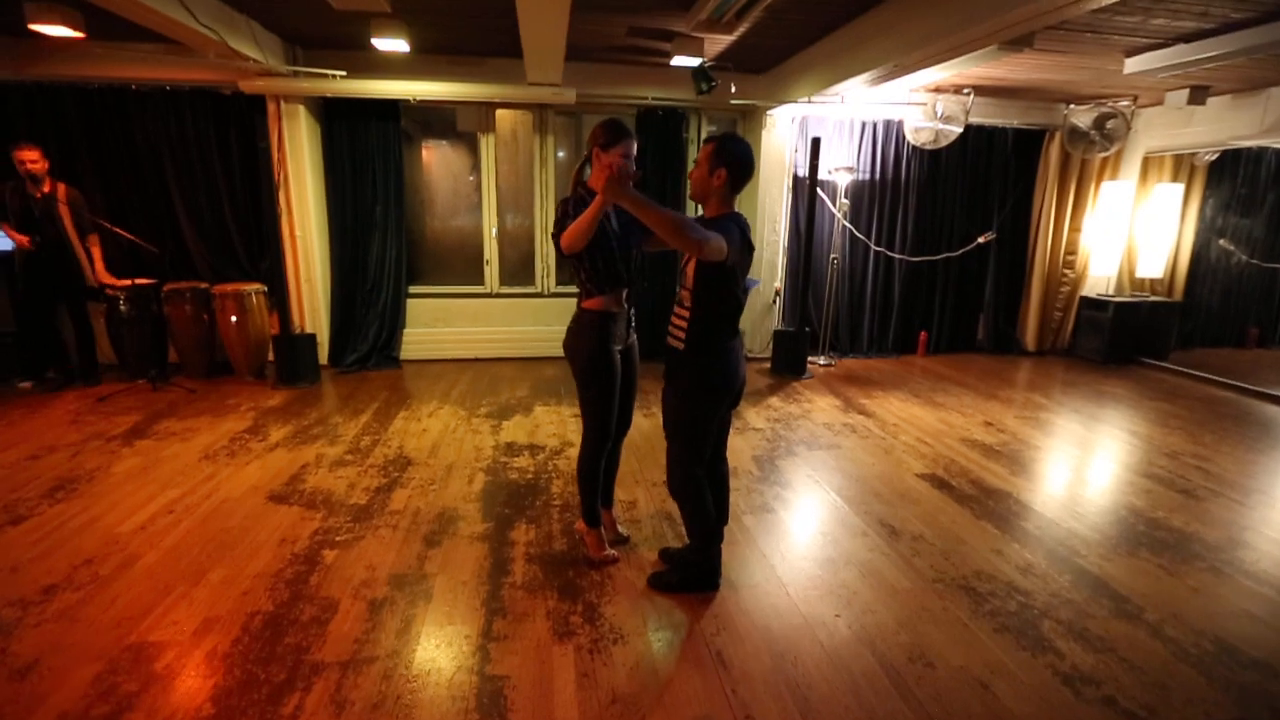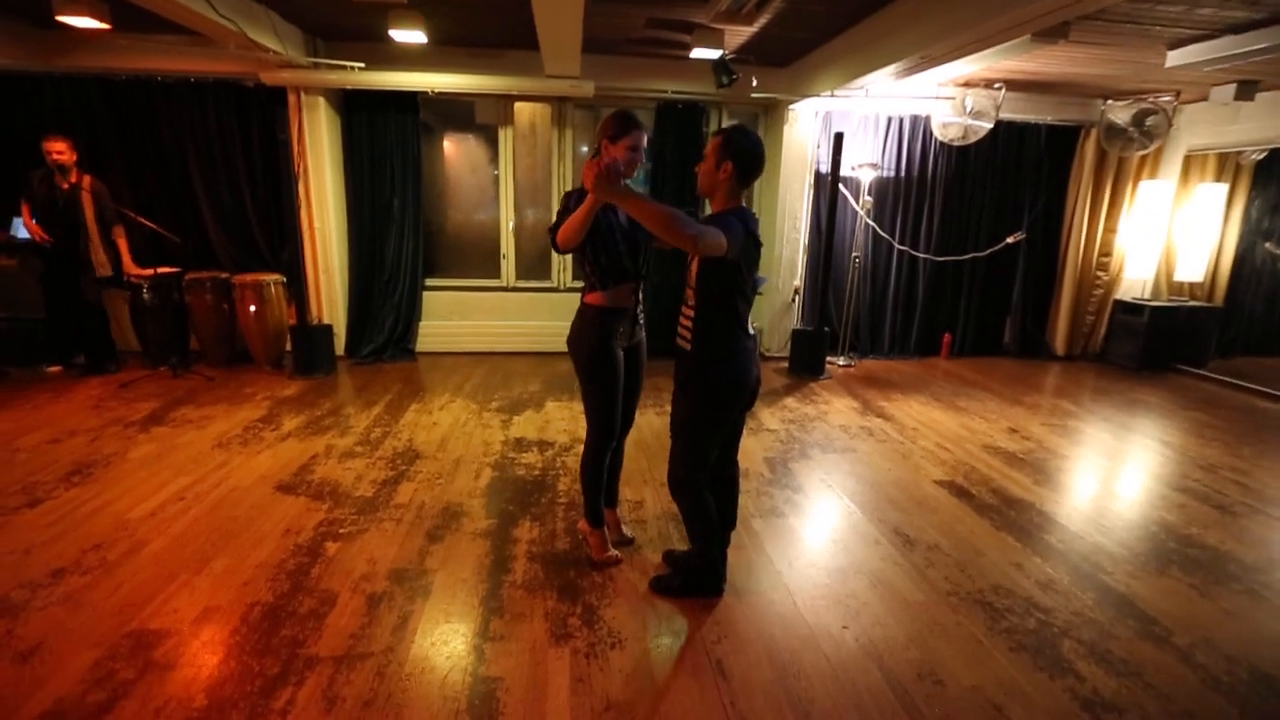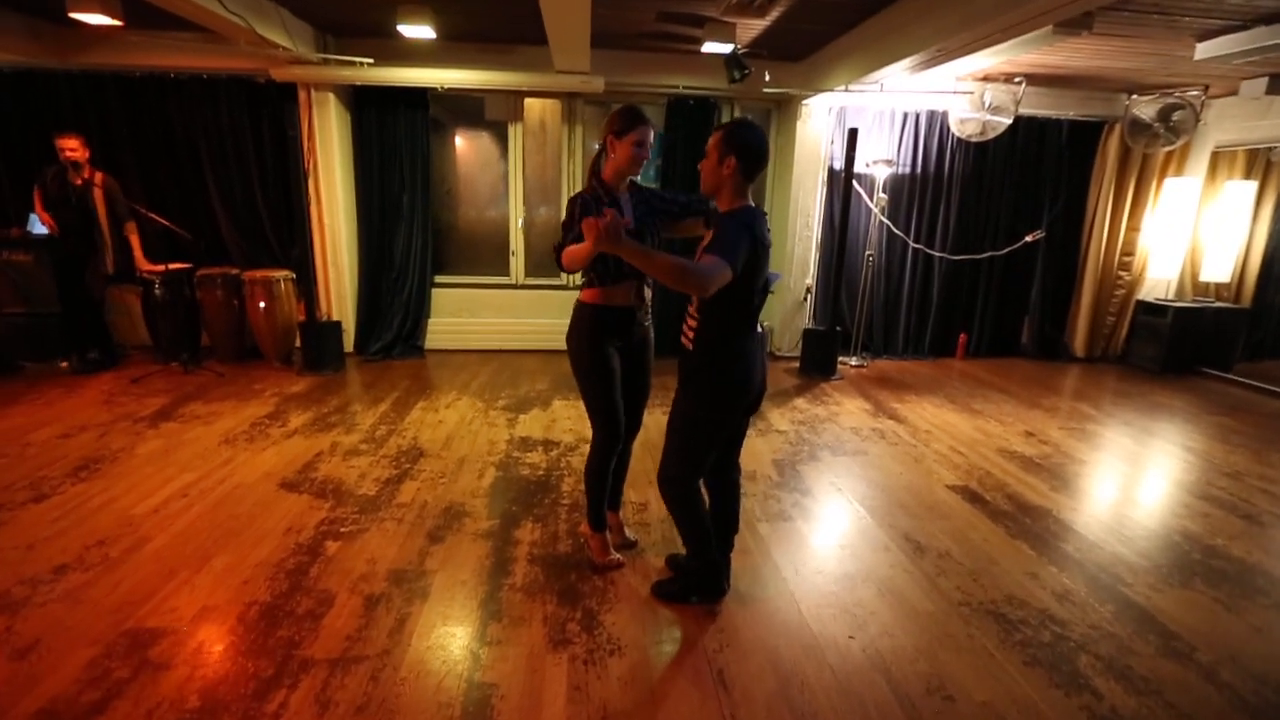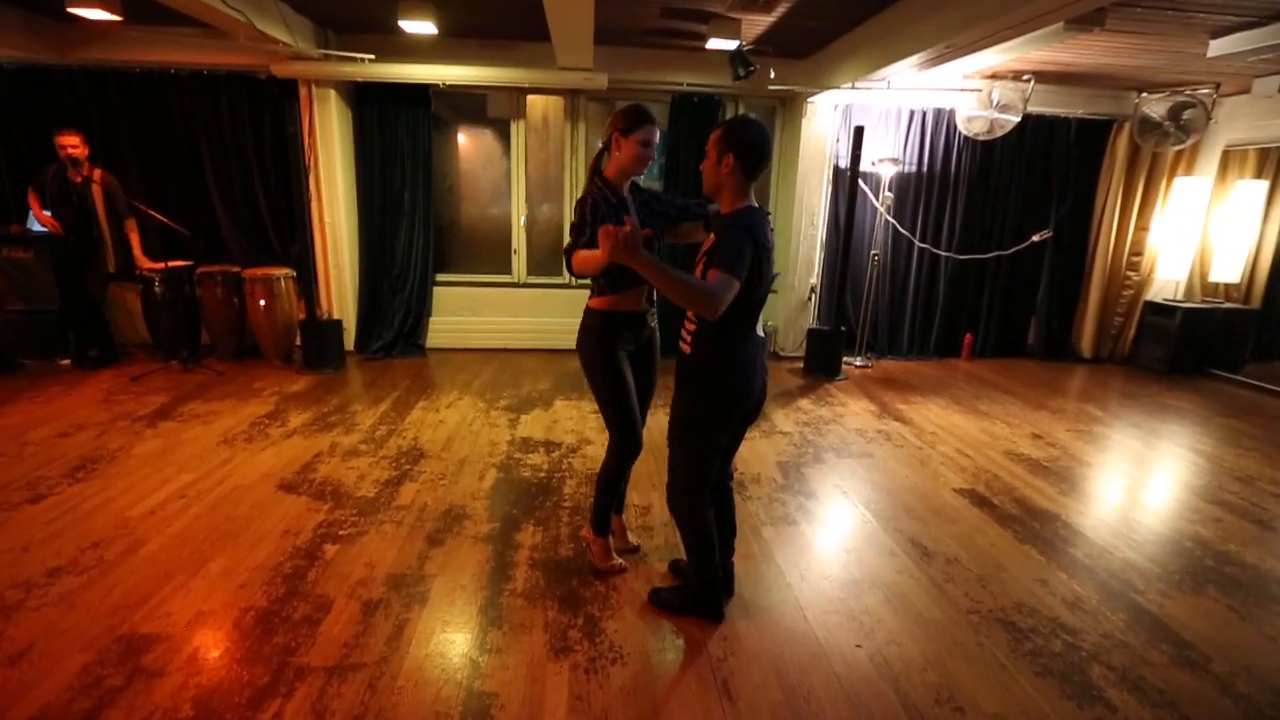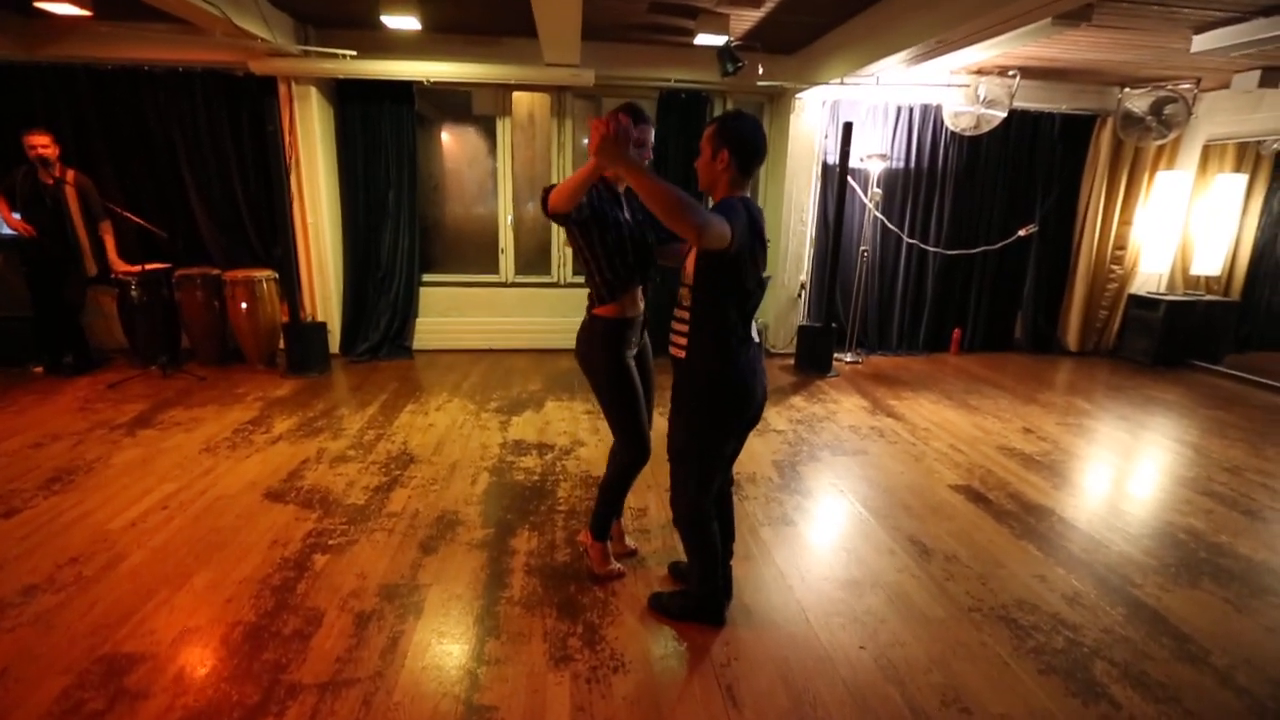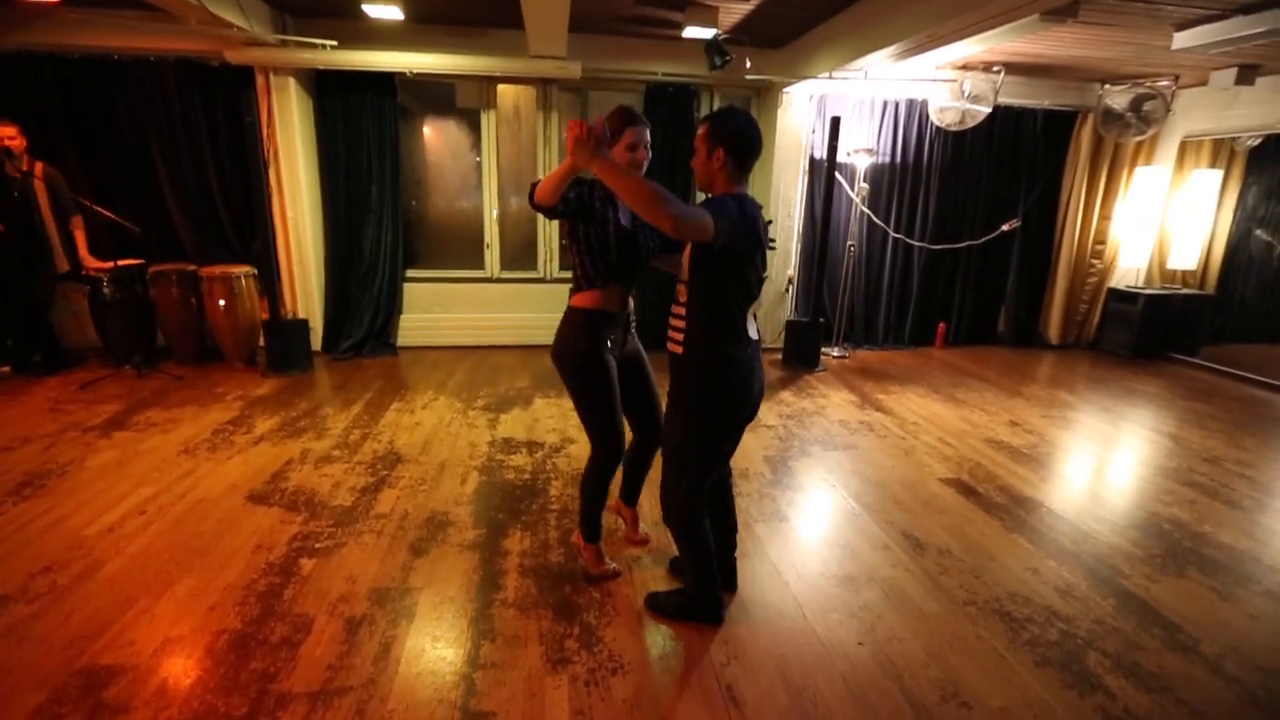
dt=0.4s
person 1, frame 1
left shoulder: (730, 232)
right shoulder: (711, 224)
left elbow: (695, 243)
right elbow: (677, 234)
left wrist: (626, 198)
right wrist: (623, 201)
left hip: (702, 371)
right hip: (713, 367)
left knee: (685, 473)
right knee: (709, 463)
left ankle: (702, 568)
right ankle: (705, 551)
person 1, frame 2
left shoulder: (733, 227)
right shoulder: (730, 223)
left elbow: (688, 235)
right elbow: (689, 235)
left wrist: (617, 194)
right wrist: (620, 199)
left hip: (713, 372)
right hip: (730, 366)
left knee: (687, 475)
right knee: (720, 467)
left ankle: (706, 573)
right ankle: (712, 557)
person 1, frame 3
left shoulder: (737, 229)
right shoulder: (744, 221)
left elbow: (699, 280)
left wrist: (621, 246)
left hip: (716, 374)
right hip: (739, 369)
left knee: (677, 476)
right knee: (720, 469)
left ankle: (706, 575)
right ankle: (714, 562)
person 1, frame 4
left shoulder: (738, 231)
right shoulder: (749, 221)
left elbow: (710, 302)
left wrist: (637, 259)
left hip: (715, 379)
right hip: (740, 374)
left knee: (687, 492)
right knee: (714, 478)
left ankle: (705, 593)
right ankle: (716, 571)
person 1, frame 5
left shoulder: (735, 214)
right shoulder: (740, 215)
left elbow: (697, 228)
right elbow: (696, 240)
left wrist: (621, 164)
left hip: (714, 385)
right hip: (734, 378)
left knee: (691, 497)
right knee: (713, 483)
left ankle: (707, 598)
right ankle: (715, 573)
person 1, frame 6
left shoulder: (729, 212)
right shoulder: (741, 214)
left elbow: (673, 217)
right elbow: (688, 243)
left wrist: (596, 162)
left hip: (711, 381)
right hip: (733, 373)
left knee: (682, 494)
right knee: (712, 476)
left ankle: (703, 596)
right ankle: (719, 569)
person 2, frame 1
left shoulder: (620, 210)
right shoulder: (576, 205)
right elbow: (567, 245)
right wrist: (602, 197)
left hip: (624, 327)
right hip: (594, 332)
left knee: (619, 428)
right knee: (598, 433)
left ankle: (604, 511)
right ankle: (590, 525)
person 2, frame 2
right shoulder: (582, 200)
right elbow: (562, 242)
right wrist: (596, 196)
left hip: (633, 324)
right hip: (598, 327)
left knee: (622, 427)
right knee: (602, 431)
left ankle: (608, 511)
right ankle: (593, 525)
person 2, frame 3
left shoulder: (647, 198)
right shoulder: (587, 201)
left elbow: (701, 212)
right elbow: (565, 259)
right wrist: (593, 246)
left hip: (639, 324)
right hip: (596, 326)
left knee: (630, 428)
right knee: (608, 433)
left ankle: (612, 512)
right ankle: (595, 527)
person 2, frame 4
left shoulder: (644, 199)
right shoulder: (594, 202)
left elbow: (696, 218)
right elbow: (576, 261)
right wrist: (607, 255)
left hip: (644, 327)
right hip: (606, 332)
left knee: (632, 434)
right knee: (628, 438)
left ankle: (614, 516)
right ankle: (597, 532)
person 2, frame 5
left shoulder: (630, 199)
right shoulder: (591, 198)
left elbow: (674, 245)
right elbow: (554, 204)
right wrist: (598, 164)
left hip: (635, 330)
right hip: (606, 338)
left knee: (634, 436)
right knee: (636, 446)
left ankle: (613, 520)
right ankle: (596, 535)
person 2, frame 6
right shoulder: (584, 197)
right elbow: (541, 199)
right wrist: (575, 160)
left hip: (623, 332)
right hip: (585, 334)
left knee: (652, 430)
right knee: (609, 444)
left ankle: (627, 504)
right ankle: (587, 538)
person 3, frame 1
left shoulder: (67, 194)
left elbow: (88, 231)
left wrist: (99, 267)
left hip: (70, 267)
right hip: (36, 268)
left knee: (80, 320)
right knee: (39, 321)
left ankle: (88, 370)
right ankle: (64, 370)
person 3, frame 2
left shoulder: (91, 186)
right shoulder: (39, 181)
left elbow: (113, 223)
right elbow: (26, 202)
left wrist: (126, 258)
right wrist: (28, 223)
left hip: (87, 257)
right hip: (56, 257)
left knee: (90, 304)
right knee: (64, 310)
left ankle: (106, 356)
right ankle: (92, 357)
person 3, frame 3
left shoulder: (103, 182)
right shoulder: (53, 176)
left elbow: (126, 219)
right elbow: (38, 189)
left wrist: (138, 254)
right wrist: (41, 213)
left hip: (96, 252)
right hip: (65, 251)
left knee: (90, 300)
right knee: (70, 304)
left ankle: (103, 353)
right ankle: (78, 353)
person 3, frame 4
left shoulder: (103, 180)
right shoulder: (52, 176)
left elbow: (126, 216)
right elbow: (33, 191)
left wrist: (137, 253)
right wrist: (39, 214)
left hip: (97, 251)
right hip: (66, 251)
left knee: (91, 300)
right knee: (71, 304)
left ankle: (105, 352)
right ankle: (82, 350)
person 3, frame 5
left shoulder: (76, 181)
right shoulder: (22, 178)
left elbow: (101, 218)
left wrist: (112, 256)
left hip: (73, 257)
right hip: (38, 258)
left knee: (68, 308)
right knee: (44, 312)
left ankle: (81, 359)
right ankle: (53, 359)
person 3, frame 6
left shoulder: (45, 174)
left elbow: (72, 213)
left wrist: (83, 253)
left hip: (43, 255)
left knee: (37, 307)
left ankle: (51, 359)
right ankle: (22, 359)
